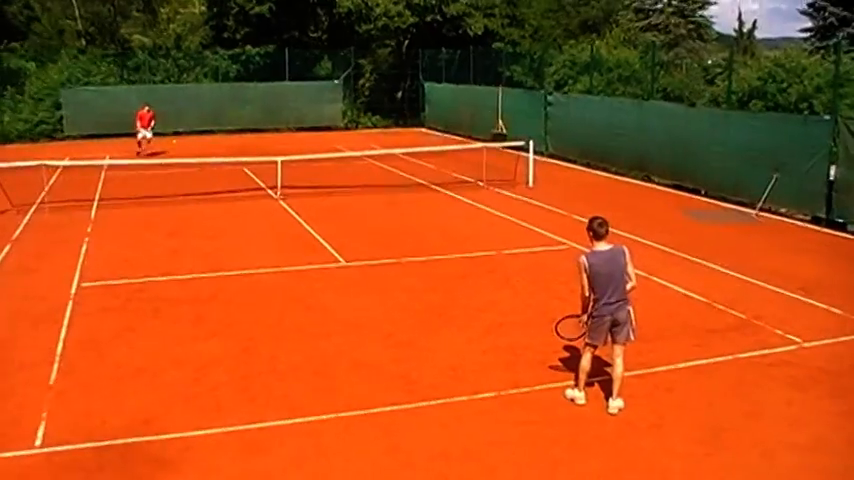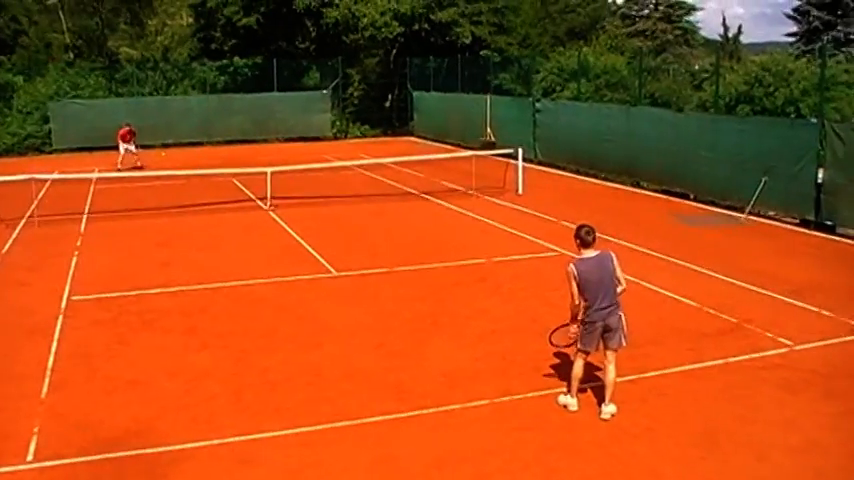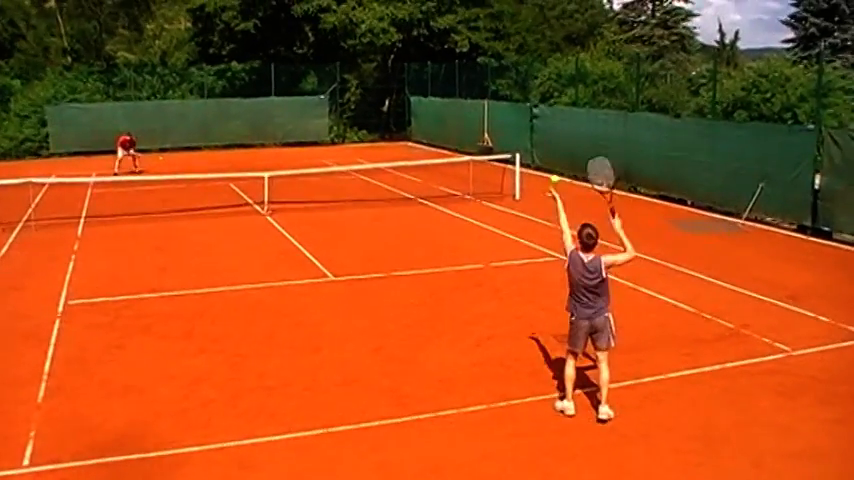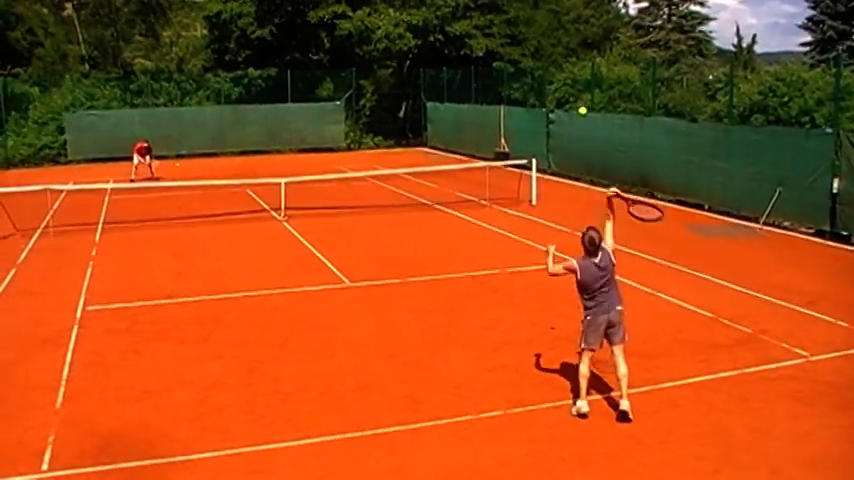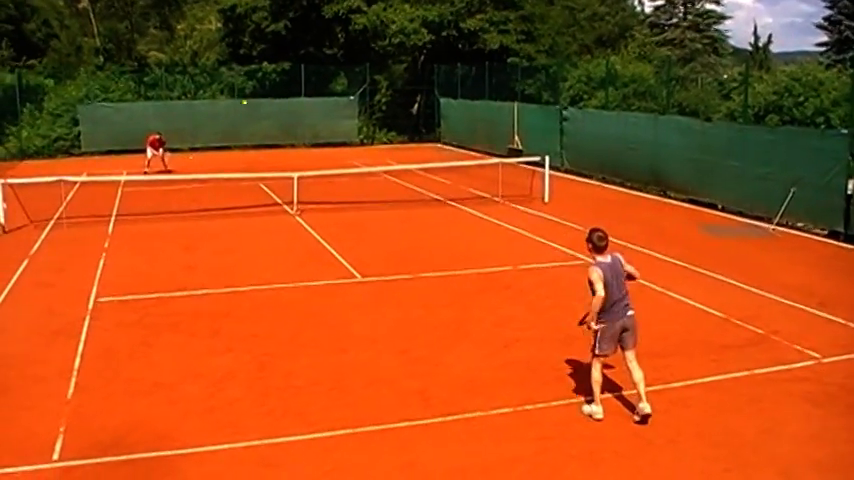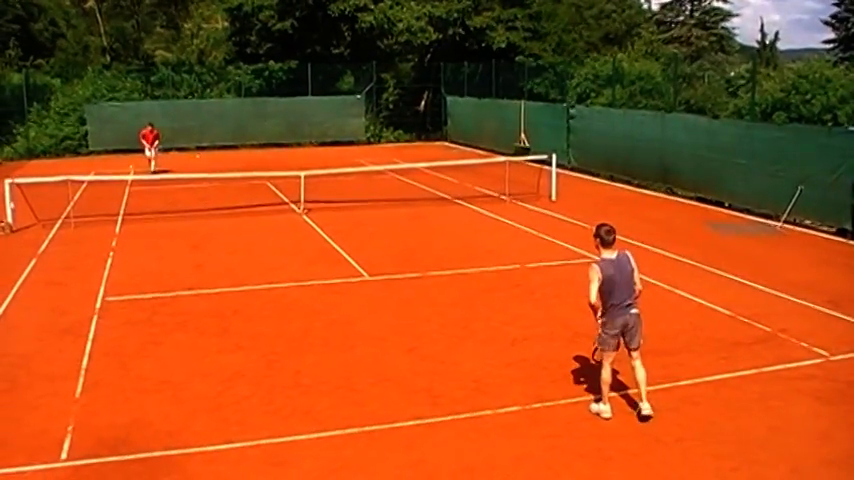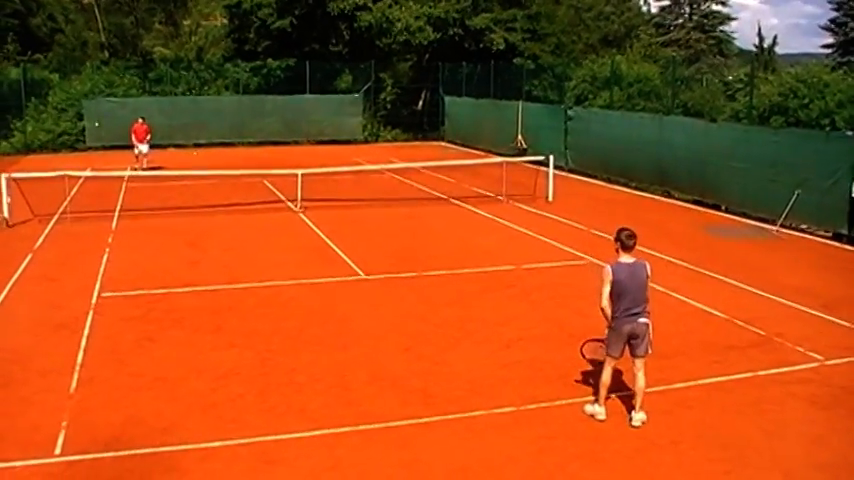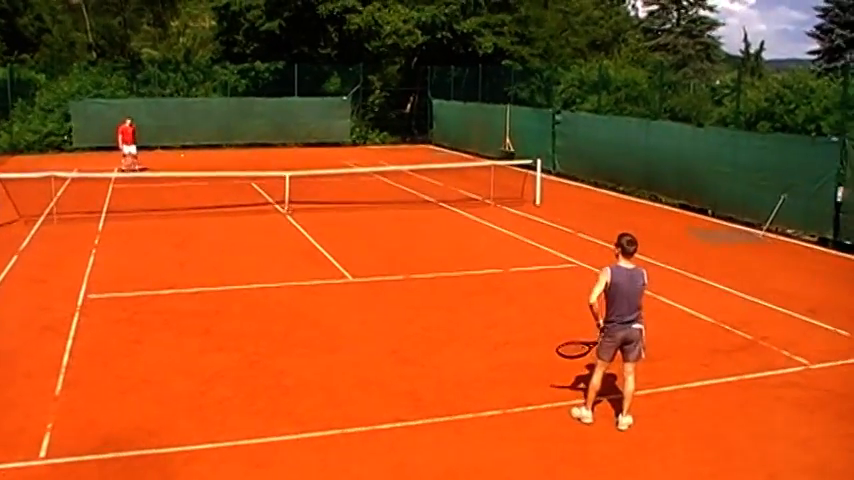
dt=0.5s
person 1, frame 1
left shoulder: (585, 260)
right shoulder: (623, 251)
left elbow: (586, 293)
right elbow: (632, 282)
left wrist: (584, 313)
left hip: (600, 313)
right hip: (622, 310)
left knee: (588, 351)
right knee: (618, 356)
left ankle: (579, 391)
right ankle: (614, 400)
person 1, frame 2
left shoulder: (574, 267)
right shoulder: (610, 257)
left elbow: (576, 301)
right elbow: (622, 286)
left wrist: (574, 321)
left hip: (592, 319)
right hip: (613, 315)
left knee: (580, 358)
right knee: (610, 361)
left ankle: (572, 398)
right ankle: (608, 405)
person 1, frame 3
left shoulder: (572, 256)
right shoulder: (603, 263)
left elbow: (564, 229)
right elbow: (631, 254)
left wrist: (558, 202)
right wrist: (618, 229)
left hip: (578, 320)
right hip: (601, 318)
left knee: (571, 359)
right knee: (602, 362)
left ankle: (568, 402)
right ankle: (604, 406)
person 1, frame 4
left shoulder: (576, 265)
right shoulder: (608, 253)
left elbow: (551, 271)
right elbow: (609, 221)
left wrist: (550, 254)
right wrist: (610, 201)
left hip: (593, 316)
right hip: (615, 312)
left knee: (586, 358)
right knee: (619, 357)
left ankle: (582, 401)
right ankle: (624, 400)
person 1, frame 5
left shoulder: (595, 270)
right shoulder: (618, 258)
left elbow: (600, 295)
right elbow: (635, 275)
left wrist: (591, 318)
left hip: (608, 322)
right hip: (628, 317)
left knee: (596, 363)
right knee: (632, 362)
left ankle: (596, 407)
right ankle: (643, 404)
person 1, frame 6
left shoulder: (596, 268)
right shoulder: (627, 256)
left elbow: (593, 300)
right elbow: (638, 288)
left wrist: (598, 314)
left hip: (611, 319)
right hip: (632, 315)
left knee: (607, 363)
right knee: (636, 360)
left ankle: (604, 405)
right ankle: (644, 404)
person 1, frame 7
left shoulder: (610, 269)
right shoulder: (645, 267)
left elbow: (604, 304)
right elbow: (644, 297)
left wrist: (611, 323)
left hip: (620, 324)
right hip: (641, 323)
left knee: (609, 366)
right knee: (639, 370)
left ankle: (599, 407)
right ankle: (637, 413)
person 1, frame 8
left shoulder: (608, 272)
right shoulder: (642, 275)
left elbow: (593, 301)
right elbow: (635, 301)
left wrist: (599, 321)
left hip: (613, 329)
right hip: (635, 329)
left knee: (599, 370)
right knee: (629, 374)
left ankle: (587, 410)
right ankle: (624, 417)
